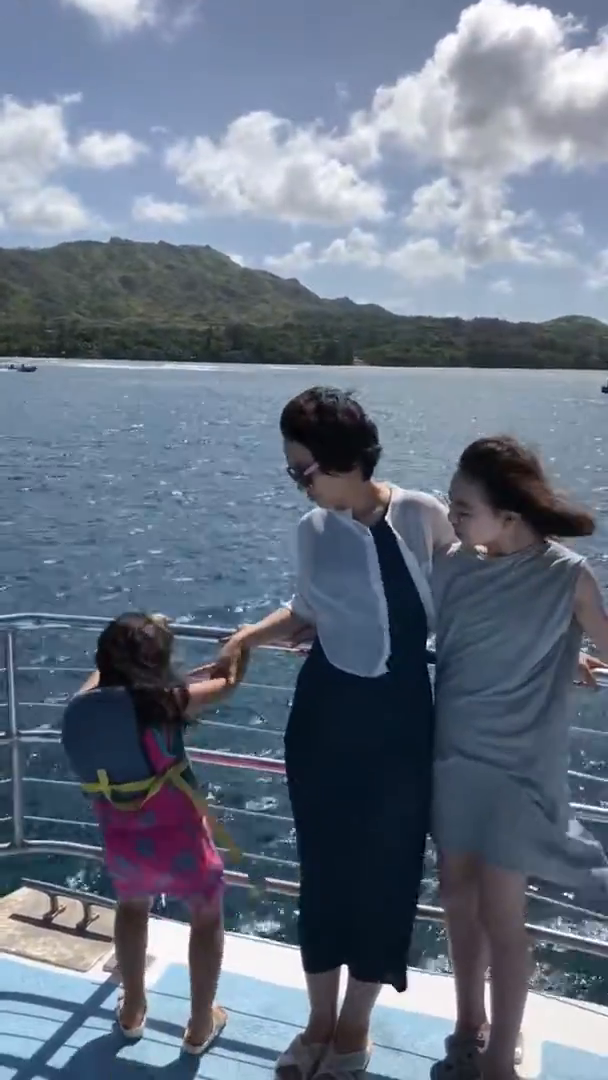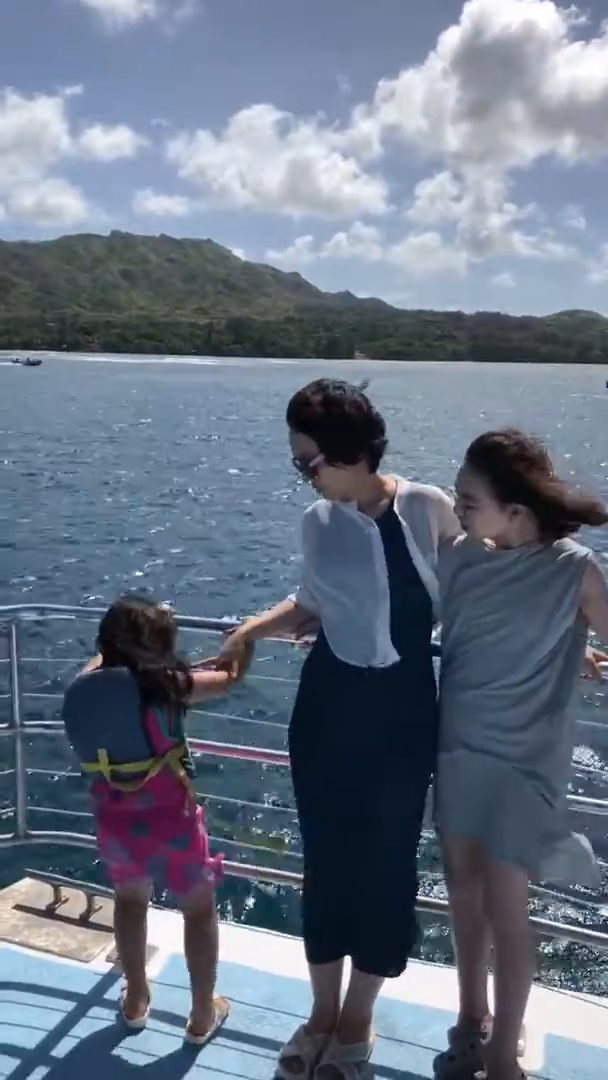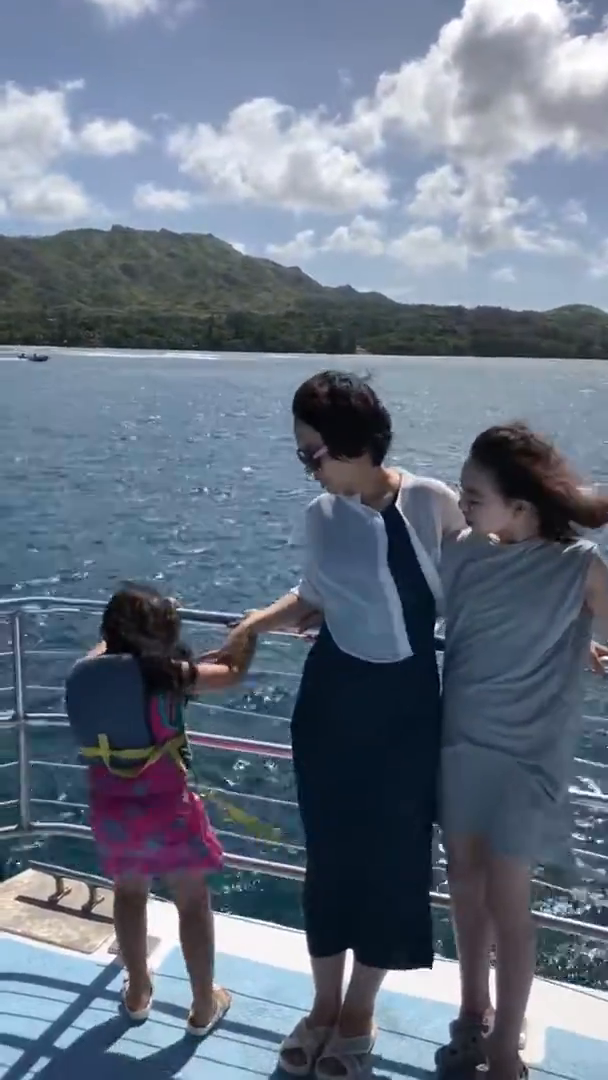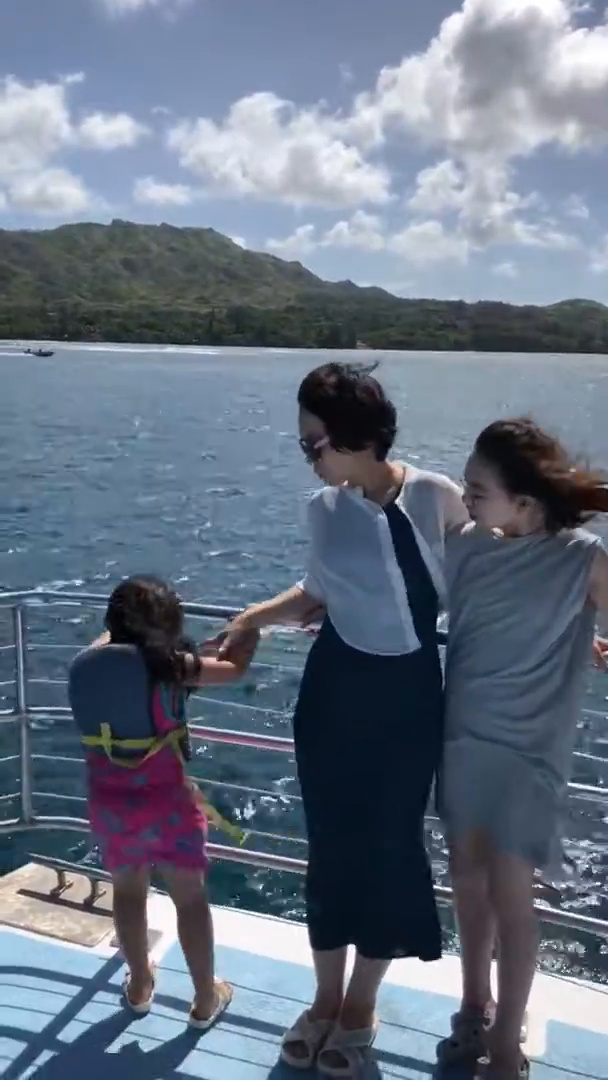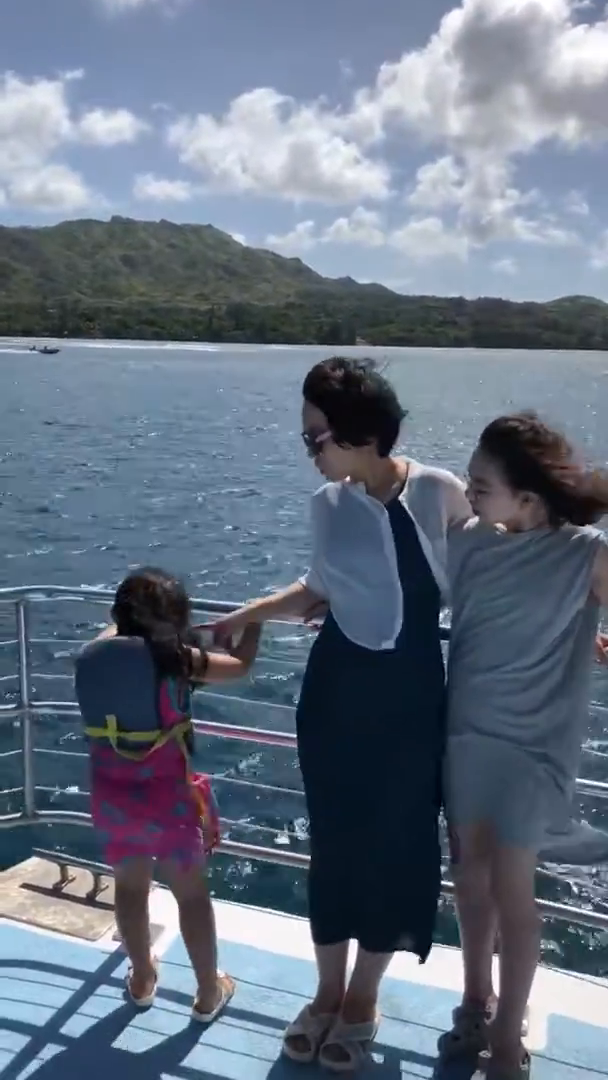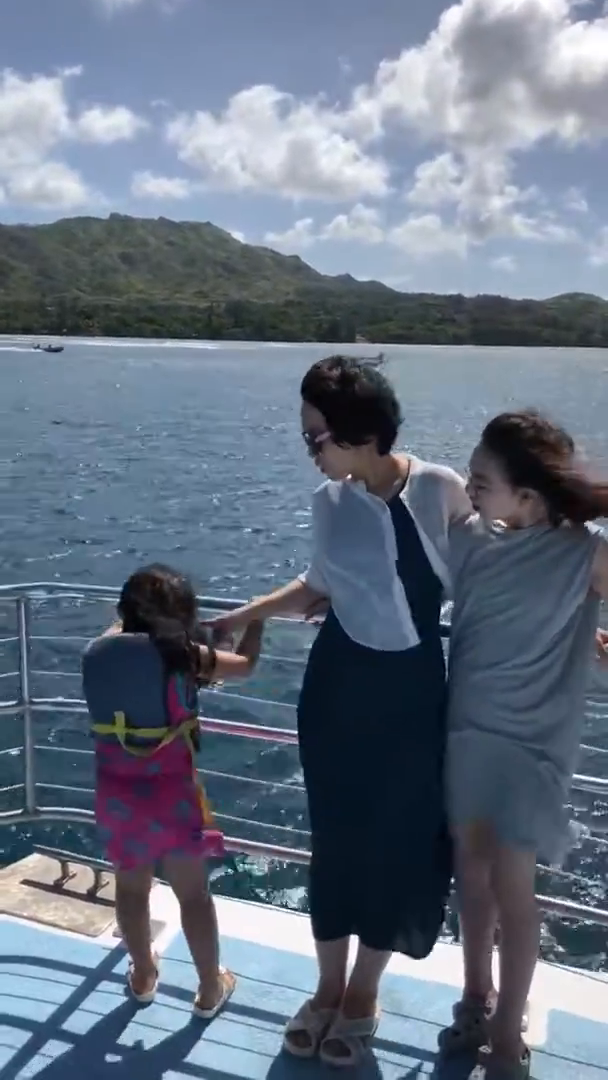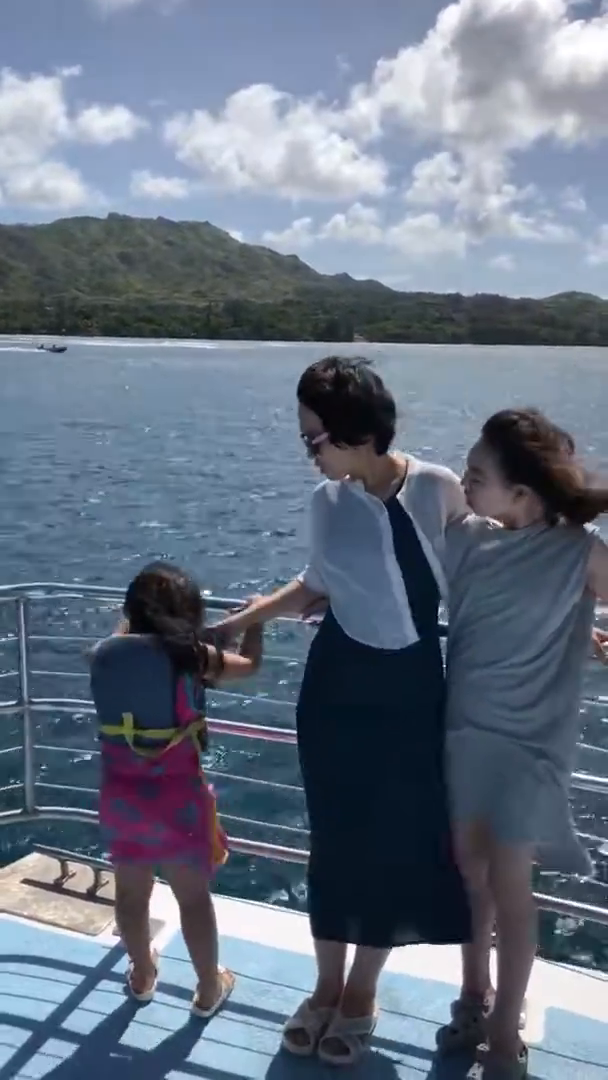
dt=0.1s
person 1, frame 1
left shoulder: (422, 516)
right shoulder: (312, 530)
right wrist: (248, 636)
left hip: (398, 719)
right hip: (323, 714)
left knee: (382, 871)
right knee: (321, 867)
right ankle: (319, 1019)
person 1, frame 2
left shoulder: (428, 507)
right shoulder: (318, 522)
right wrist: (253, 627)
left hip: (402, 711)
right hip: (326, 707)
left knee: (383, 862)
right knee: (325, 860)
left ankle: (357, 1019)
right ankle: (322, 1011)
person 1, frame 3
left shoulder: (432, 501)
right shoulder: (321, 515)
right wrist: (256, 622)
left hip: (405, 705)
right hip: (330, 700)
left knee: (388, 857)
right knee: (328, 853)
left ankle: (359, 1010)
right ankle: (324, 1003)
person 1, frame 4
left shoulder: (436, 496)
right shoulder: (325, 508)
right wrist: (256, 615)
left hip: (408, 699)
right hip: (332, 694)
left knee: (388, 850)
right knee: (330, 848)
left ankle: (360, 1005)
right ankle: (325, 996)
person 1, frame 5
left shoulder: (439, 492)
right shoulder: (328, 503)
right wrist: (256, 610)
left hip: (410, 694)
right hip: (335, 689)
left knee: (391, 845)
right knee: (332, 842)
left ankle: (362, 998)
right ankle: (327, 991)
person 1, frame 6
left shoulder: (442, 490)
right shoulder: (328, 501)
right wrist: (257, 608)
left hip: (411, 691)
right hip: (336, 687)
left knee: (391, 843)
right knee: (333, 838)
left ankle: (363, 995)
right ankle: (328, 986)
person 1, frame 7
left shoulder: (439, 489)
right shoulder: (327, 500)
right wrist: (256, 611)
left hip: (409, 691)
right hip: (334, 686)
left knee: (392, 842)
right knee: (332, 838)
left ankle: (361, 992)
right ankle: (326, 985)
person 2, frame 1
right shoulder: (452, 563)
left hip: (518, 768)
right hip: (452, 754)
left knee: (500, 916)
right knee: (458, 898)
right ankle: (469, 1028)
person 2, frame 2
right shoulder: (457, 555)
left hip: (522, 760)
right hip: (457, 747)
left knee: (504, 909)
right knee: (463, 891)
right ankle: (472, 1022)
person 2, frame 3
right shoulder: (461, 550)
left hip: (525, 754)
right hip: (461, 740)
left knee: (507, 902)
right knee: (465, 884)
right ankle: (474, 1014)
person 2, frame 4
right shoulder: (465, 543)
left hip: (527, 749)
right hip: (463, 736)
left knee: (509, 898)
right knee: (468, 880)
right ankle: (475, 1009)
person 2, frame 5
right shoulder: (468, 539)
left hip: (530, 744)
right hip: (465, 731)
left knee: (511, 891)
right knee: (470, 874)
right ankle: (477, 1002)
person 2, frame 6
right shoulder: (469, 536)
left hip: (530, 741)
right hip: (465, 727)
left knee: (511, 888)
right knee: (470, 871)
right ankle: (477, 998)
person 2, frame 7
right shoulder: (466, 534)
left hip: (528, 740)
right hip: (463, 726)
left knee: (509, 886)
right knee: (469, 869)
right ankle: (475, 996)
person 3, frame 1
left shoulder: (81, 706)
right shoulder: (162, 700)
left elbow: (103, 672)
right elbow: (224, 683)
left wrist: (130, 634)
right wrist: (238, 652)
left hip: (120, 839)
right hip: (176, 834)
left knee: (132, 907)
right knee: (207, 916)
left ankle: (132, 1010)
right ankle: (201, 1025)
person 3, frame 2
left shoulder: (81, 686)
right shoulder: (163, 683)
left elbow: (104, 659)
right elbow: (229, 679)
left wrist: (150, 617)
right wrist: (243, 645)
left hip: (115, 822)
right hip: (170, 819)
left knee: (130, 898)
right knee: (200, 909)
left ankle: (135, 999)
right ankle: (203, 1014)
person 3, frame 3
left shoulder: (83, 673)
right shoulder: (166, 672)
right elbow: (232, 673)
left wrist: (148, 608)
left hip: (109, 809)
right hip: (166, 807)
left knee: (129, 892)
right knee: (192, 902)
left ankle: (138, 991)
right ankle: (204, 1006)
person 3, frame 4
left shoulder: (85, 663)
right shoulder: (169, 663)
right elbow: (235, 669)
right wrist: (249, 630)
left hip: (108, 801)
right hip: (163, 801)
left knee: (128, 889)
right knee: (190, 898)
left ankle: (139, 984)
right ankle: (206, 998)
person 3, frame 5
left shoulder: (92, 655)
right shoulder: (176, 657)
right elbow: (241, 665)
right wrist: (252, 625)
left hip: (111, 794)
right hip: (166, 795)
left knee: (129, 885)
right knee: (192, 893)
left ankle: (142, 978)
right ankle: (209, 992)
person 3, frame 6
left shoulder: (97, 653)
right shoulder: (182, 654)
right elbow: (245, 664)
right wrist: (254, 621)
left hip: (116, 792)
right hip: (171, 792)
left knee: (131, 887)
right knee: (193, 893)
left ankle: (143, 975)
right ankle: (210, 989)
person 3, frame 7
left shoulder: (105, 653)
right shoulder: (189, 654)
right elbow: (249, 664)
right wrist: (254, 622)
left hip: (121, 794)
right hip: (178, 794)
left knee: (131, 889)
right knee: (193, 895)
left ankle: (141, 974)
right ankle: (209, 988)
